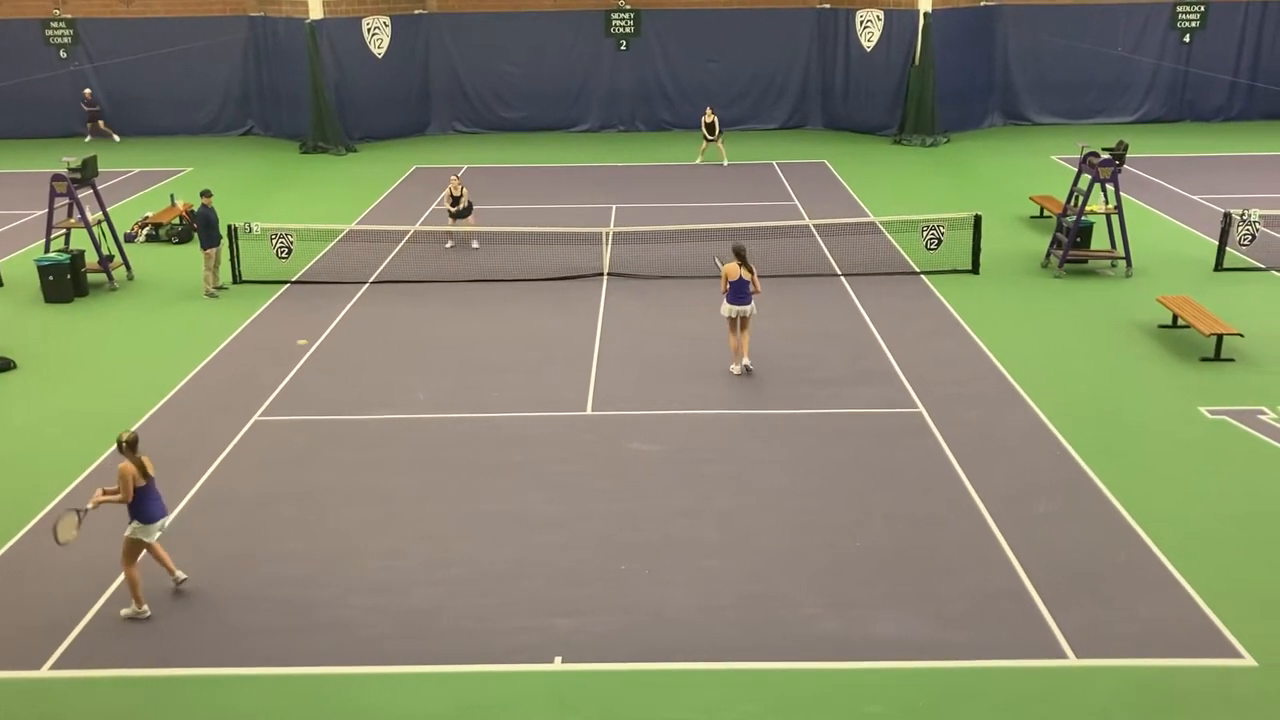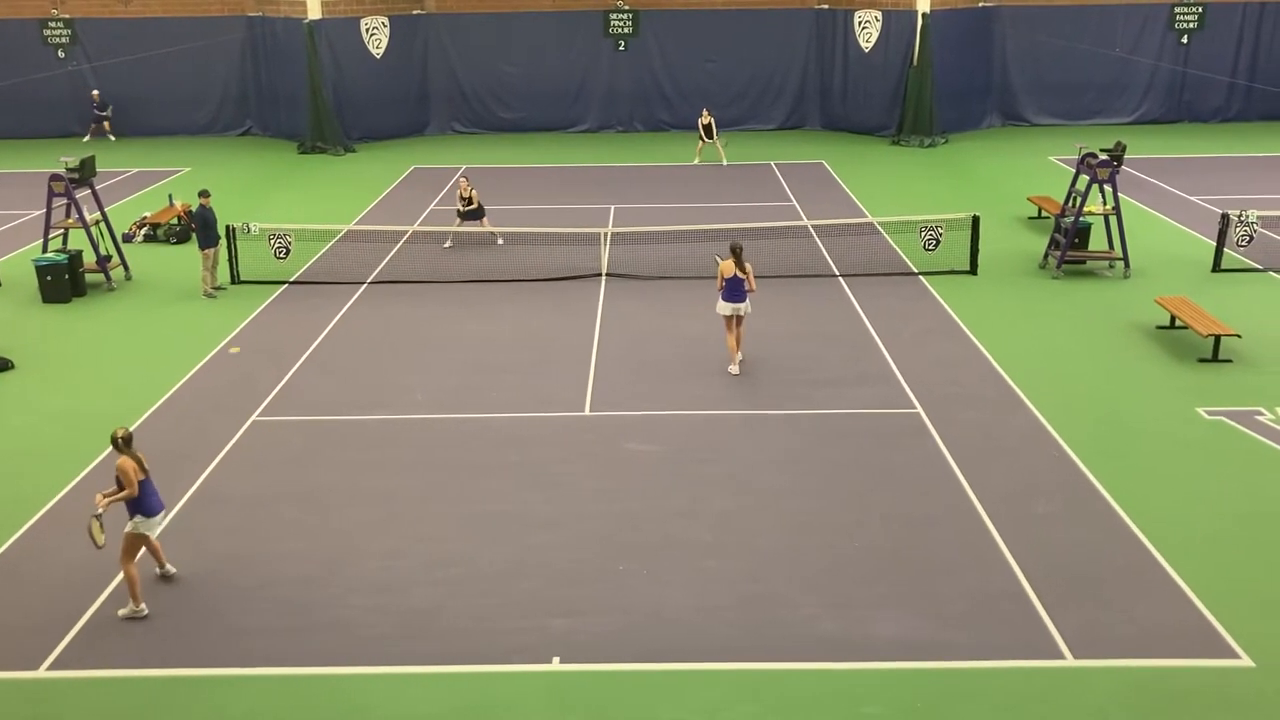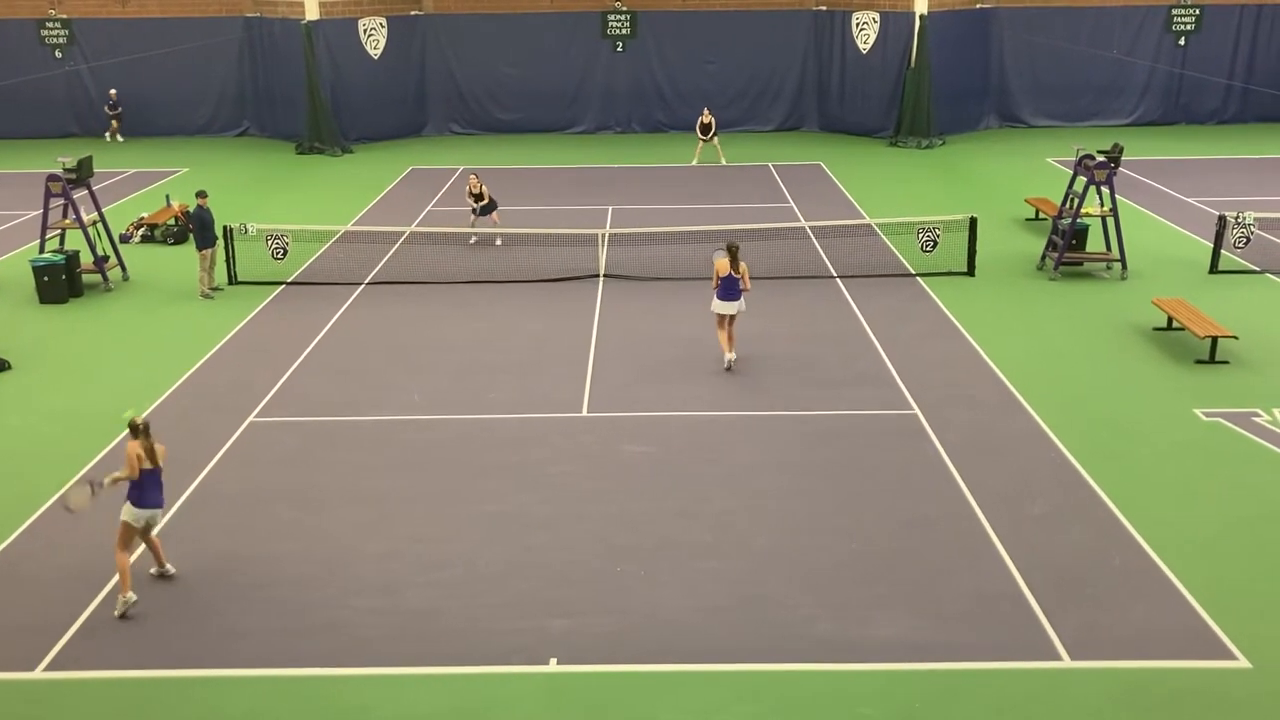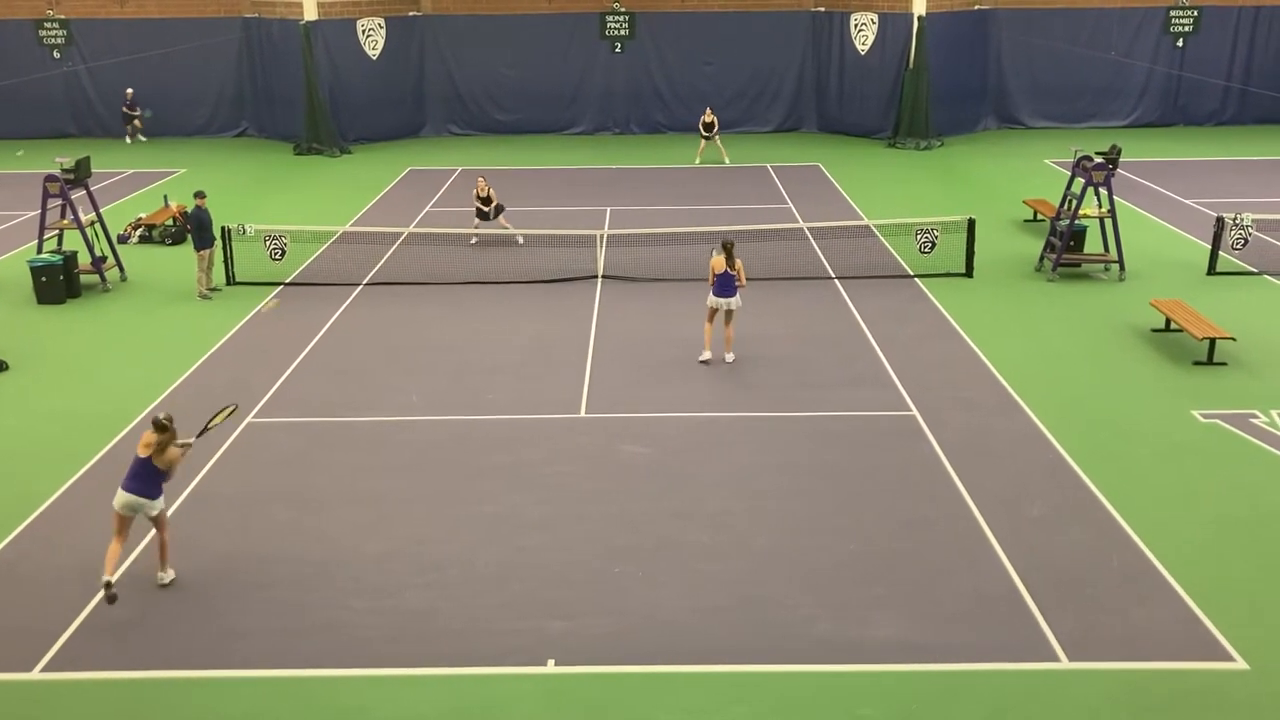
dt=0.2s
person 1, frame 1
left shoulder: (125, 467)
right shoulder: (145, 461)
left elbow: (127, 498)
left wrist: (102, 499)
right wrist: (105, 490)
left hip: (144, 521)
right hip: (161, 514)
left knee: (128, 563)
right knee: (149, 542)
left ankle: (140, 607)
right ankle: (175, 573)
person 1, frame 2
left shoulder: (122, 463)
right shoulder: (136, 458)
left elbow: (132, 492)
left wrist: (109, 501)
right wrist: (105, 495)
left hip: (144, 515)
right hip: (157, 509)
left knee: (127, 560)
right knee: (145, 537)
left ankle: (137, 606)
right ankle: (164, 567)
person 1, frame 3
left shoulder: (132, 446)
right shoulder: (160, 448)
left elbow: (133, 475)
left wrist: (113, 478)
right wrist: (120, 476)
left hip: (137, 507)
right hip: (156, 506)
left knee: (122, 550)
right knee: (145, 534)
left ankle: (127, 595)
right ankle: (163, 567)
person 1, frame 4
left shoulder: (147, 436)
right shoulder: (175, 453)
right elbow: (165, 479)
left wrist: (178, 443)
left hip: (127, 493)
right hip: (150, 499)
left knee: (118, 538)
right knee: (162, 530)
left ankle: (108, 578)
right ankle: (164, 573)
